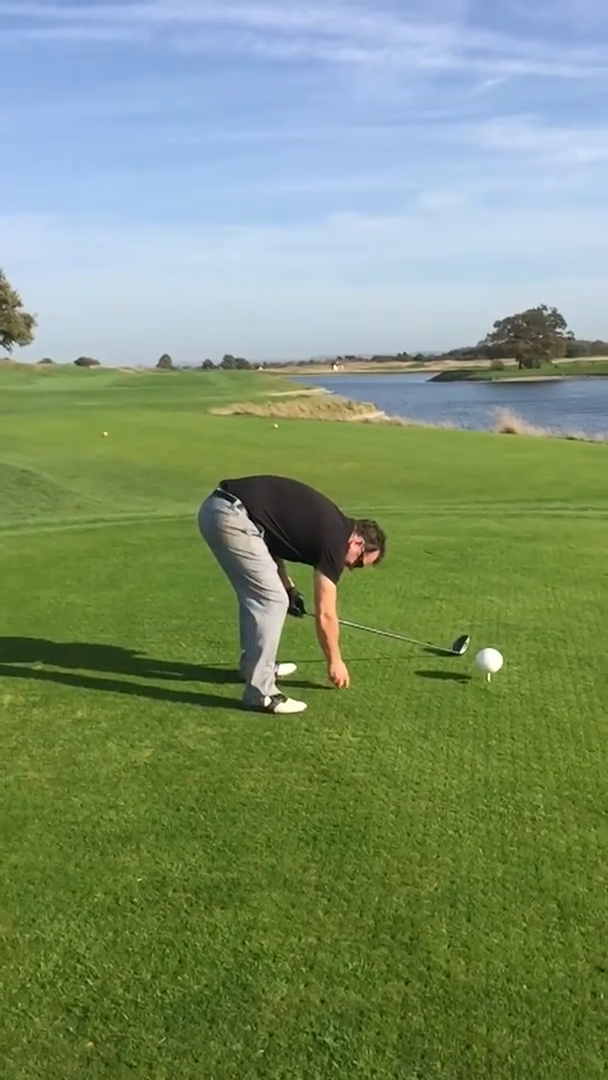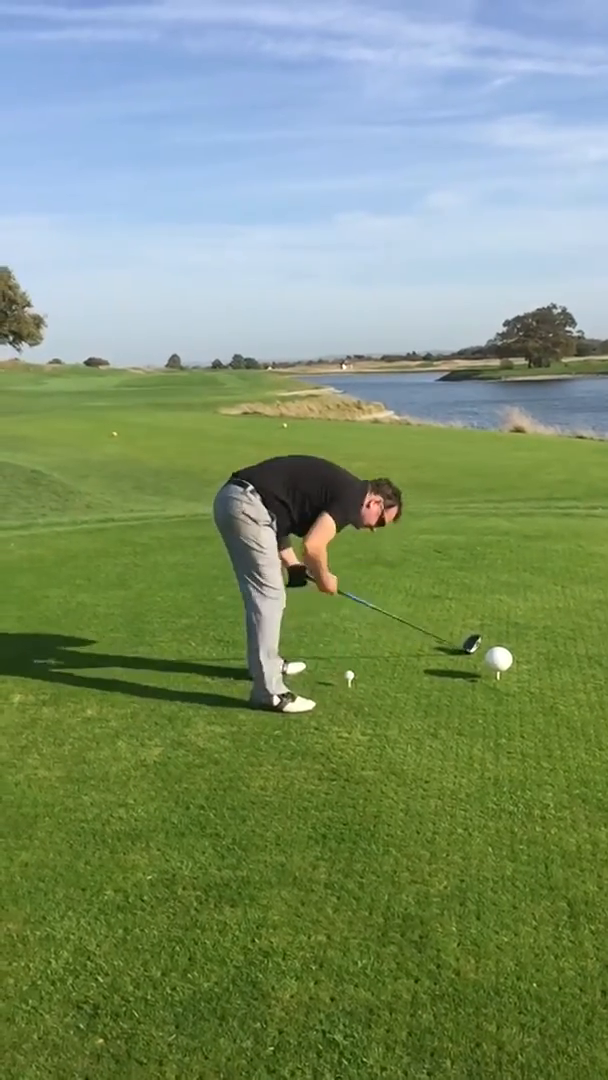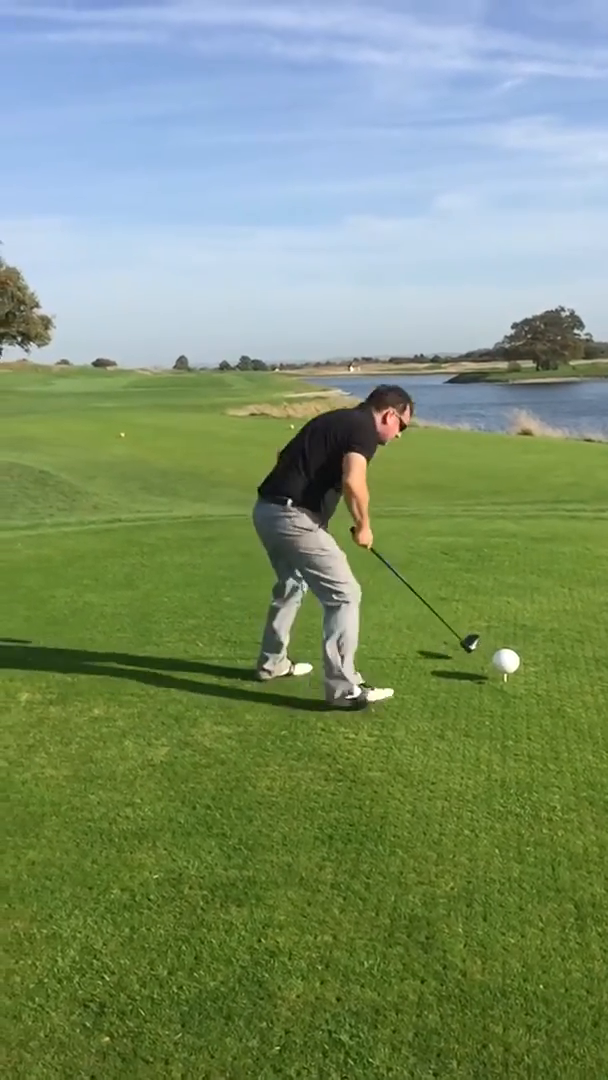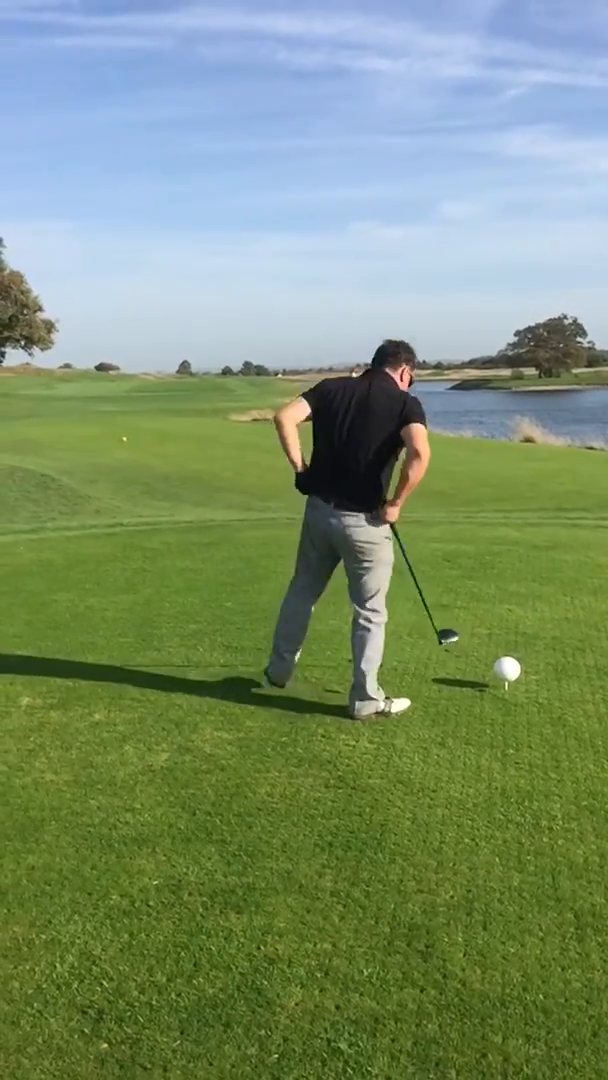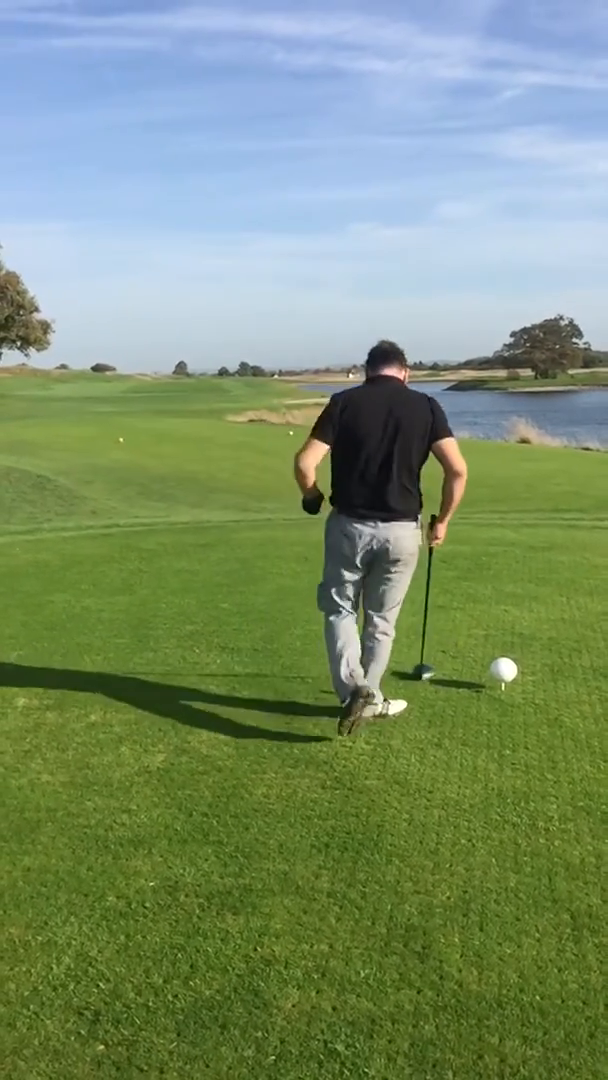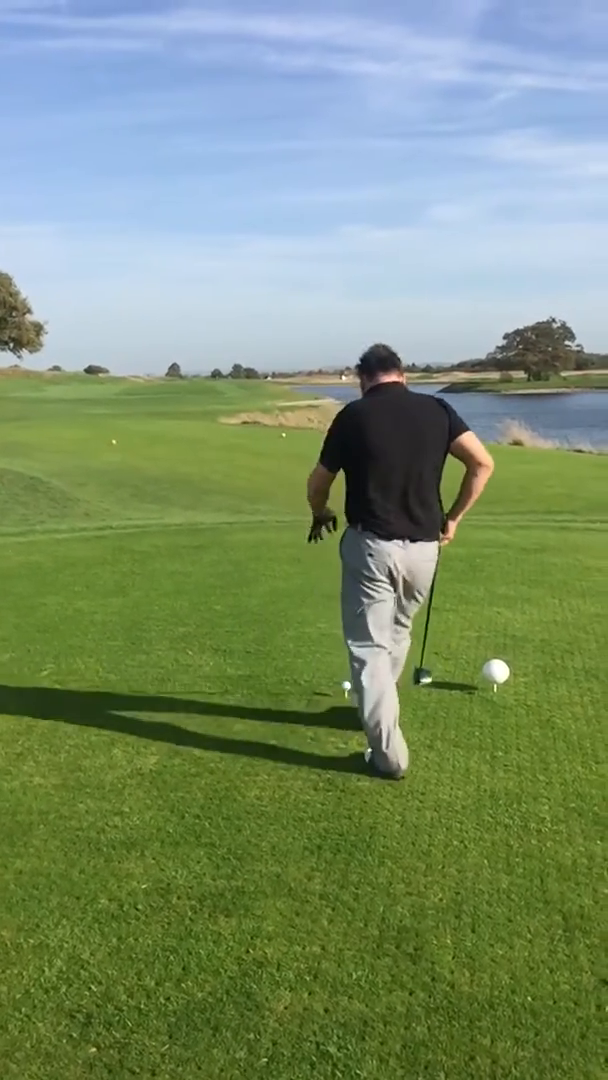
dt=0.3s
person 1, frame 1
left shoulder: (329, 522)
right shoulder: (334, 539)
right elbow: (325, 614)
left wrist: (288, 588)
right wrist: (335, 662)
left hip: (215, 508)
right hip: (232, 517)
left knee: (256, 593)
right knee: (272, 600)
left ankle: (254, 663)
right ankle: (260, 691)
person 1, frame 2
left shoulder: (343, 487)
right shoulder: (350, 498)
right elbow: (313, 545)
left wrist: (291, 564)
right wrist: (324, 577)
left hip: (231, 498)
right hip: (246, 504)
left knee: (262, 589)
right knee: (269, 594)
left ankle: (264, 663)
right ankle: (268, 691)
person 1, frame 3
left shoulder: (330, 420)
right shoulder: (363, 430)
left elbow: (288, 455)
right elbow: (353, 482)
right wrist: (363, 527)
left hip: (267, 510)
right hip: (295, 517)
left knee: (289, 588)
right knee: (344, 597)
left ankle: (272, 661)
right ankle: (344, 687)
person 1, frame 4
left shoulder: (331, 389)
right shoulder: (405, 402)
left elbow: (285, 417)
right elbow: (420, 453)
left wrist: (300, 468)
right wrist: (396, 502)
left hip: (320, 509)
right hip: (364, 519)
left knee: (303, 588)
right knee: (370, 612)
left ankle: (279, 668)
right ankle: (366, 699)
person 1, frame 5
left shoulder: (344, 402)
right shoulder: (425, 406)
left elbow: (304, 463)
right elbow: (457, 470)
left wrist: (311, 496)
right wrist: (442, 520)
left hip: (350, 526)
right hip: (400, 530)
left knee: (338, 610)
right knee: (380, 621)
left ankle: (351, 687)
right ankle: (370, 696)
person 1, frame 6
left shoulder: (352, 415)
right shoulder: (437, 410)
left elbow: (317, 485)
right elbow: (482, 463)
left wrist: (320, 515)
right wrist: (454, 517)
left hip: (370, 546)
right hip: (422, 547)
left knee: (368, 649)
right knee: (397, 633)
left ankle: (388, 752)
right ankle: (379, 714)
